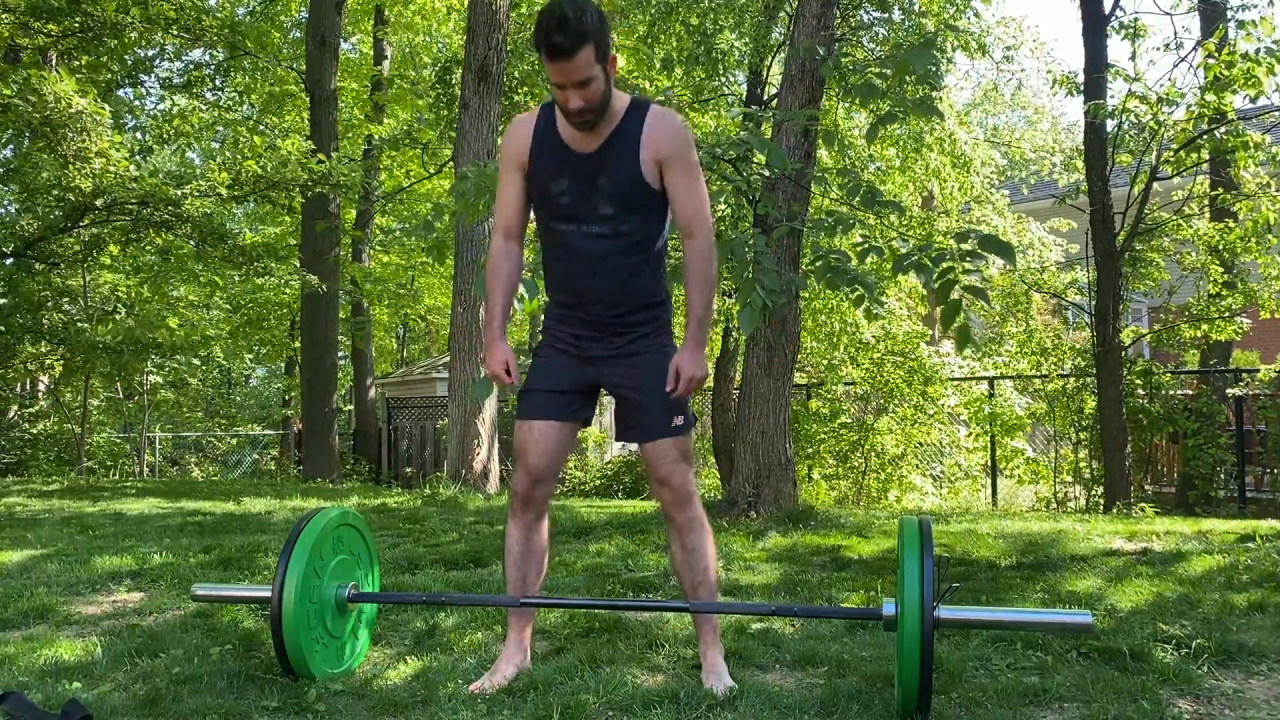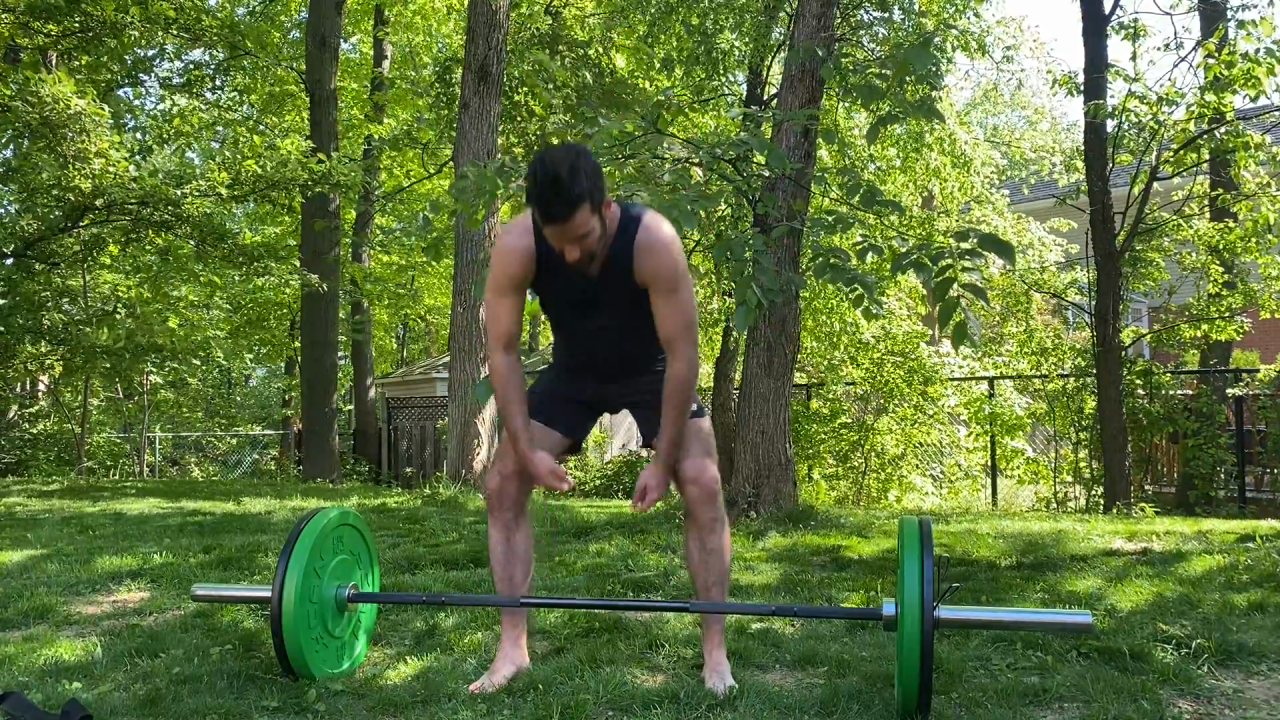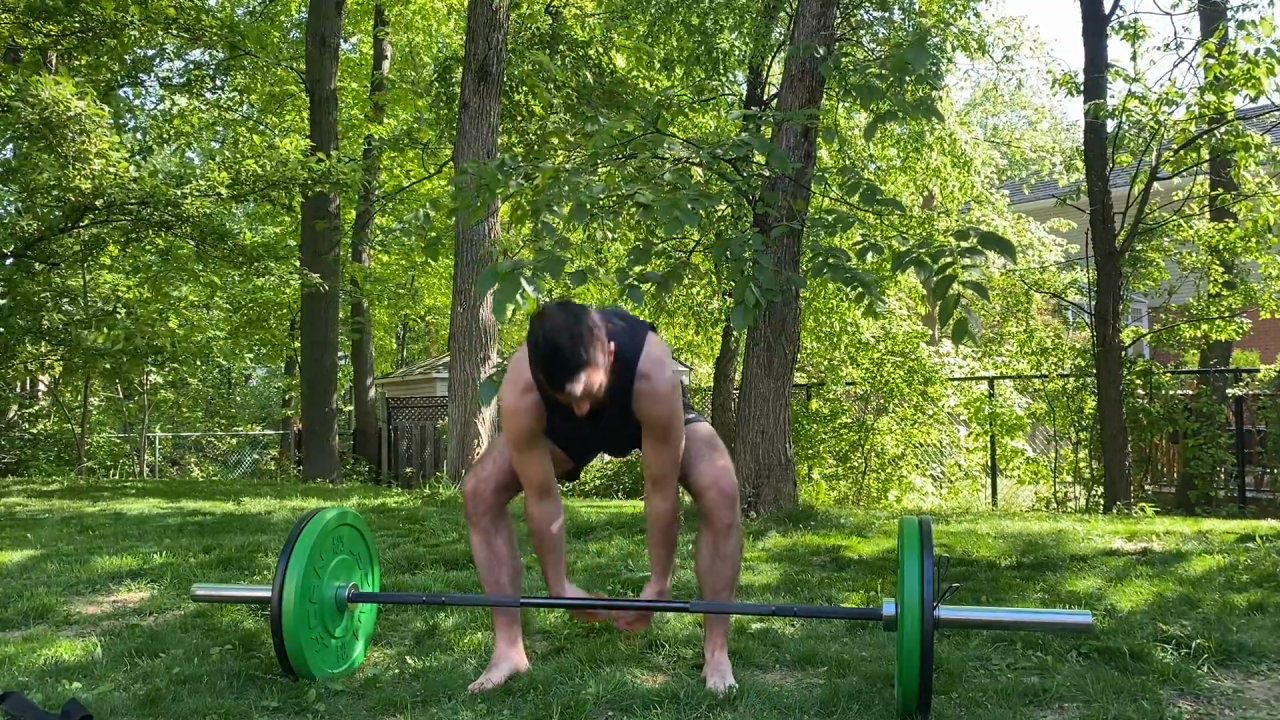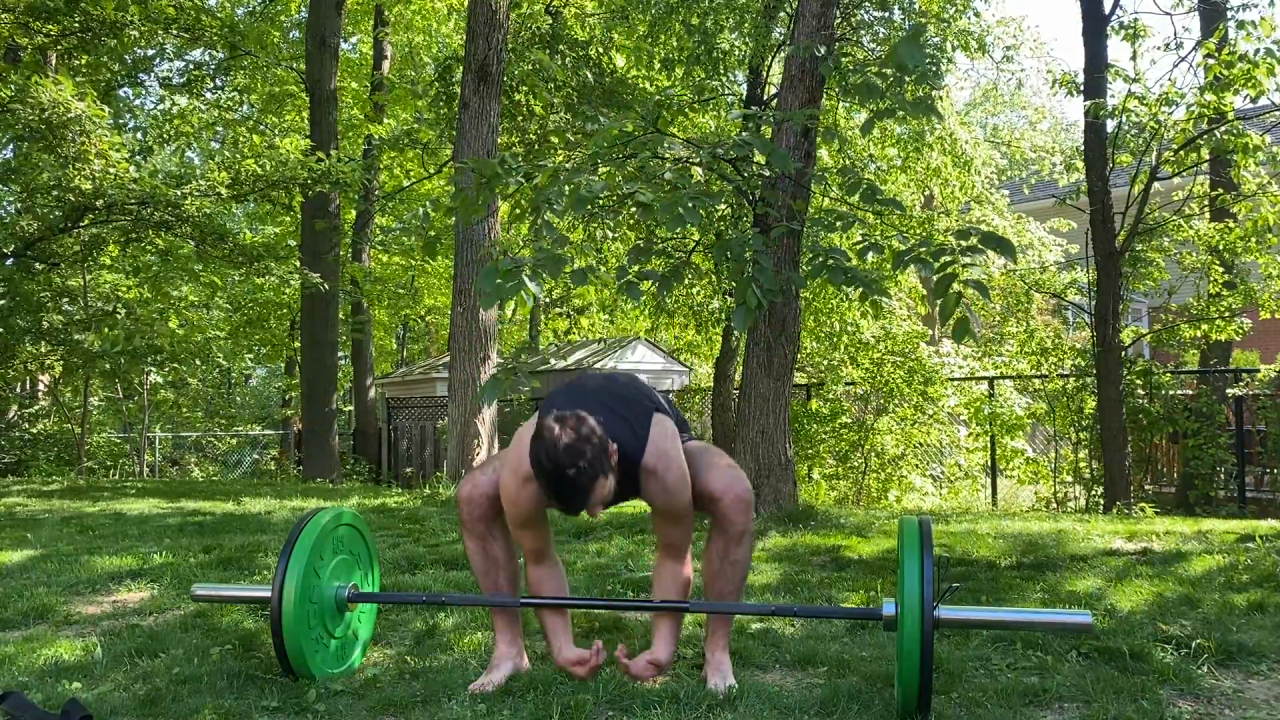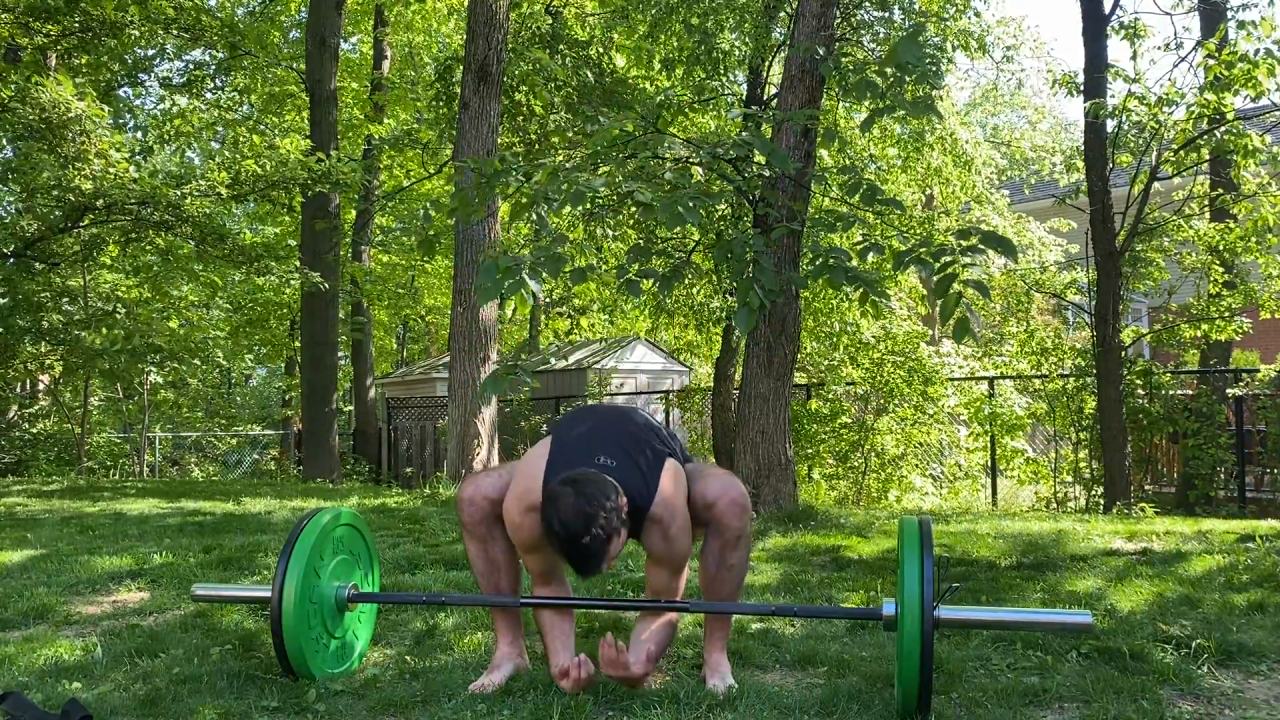
dt=0.2s
person 1, frame 1
left shoulder: (661, 132)
right shoulder: (524, 136)
left elbow: (698, 243)
right elbow: (506, 239)
left wrist: (695, 345)
right wrist: (494, 334)
left hip: (646, 341)
right hip: (561, 343)
left knee: (675, 491)
right knee: (528, 485)
left ankle: (712, 650)
right ankle: (516, 646)
person 1, frame 2
left shoulder: (653, 240)
right shoulder: (513, 245)
left elbow: (682, 355)
right elbow: (501, 350)
left wrist: (664, 458)
right wrist: (526, 447)
left hip: (652, 370)
right hip: (572, 373)
left knee: (702, 489)
right knee: (501, 486)
left ankle: (715, 650)
right ankle: (513, 645)
person 1, frame 3
left shoulder: (652, 374)
right shoulder: (520, 390)
left elbow: (662, 492)
right elbow: (541, 497)
left wrist: (657, 583)
right wrist: (558, 585)
left hip: (645, 406)
left knee: (719, 489)
right knee: (481, 491)
left ankle: (716, 651)
right ankle: (509, 646)
person 1, frame 4
left shoulder: (662, 465)
right shoulder: (520, 474)
left elbow: (674, 556)
right elbow: (540, 562)
left wrist: (661, 650)
right wrist: (562, 647)
left hip: (651, 438)
left knee: (734, 497)
right knee: (474, 498)
left ankle: (717, 652)
right ankle: (509, 648)
person 1, frame 5
left shoulder: (665, 506)
right shoulder: (525, 503)
left elbow: (662, 603)
right elbow: (547, 583)
left wrist: (639, 663)
right wrist: (561, 661)
left hip: (652, 477)
left knee: (730, 502)
right knee: (475, 498)
left ankle: (715, 653)
right ankle: (510, 648)
